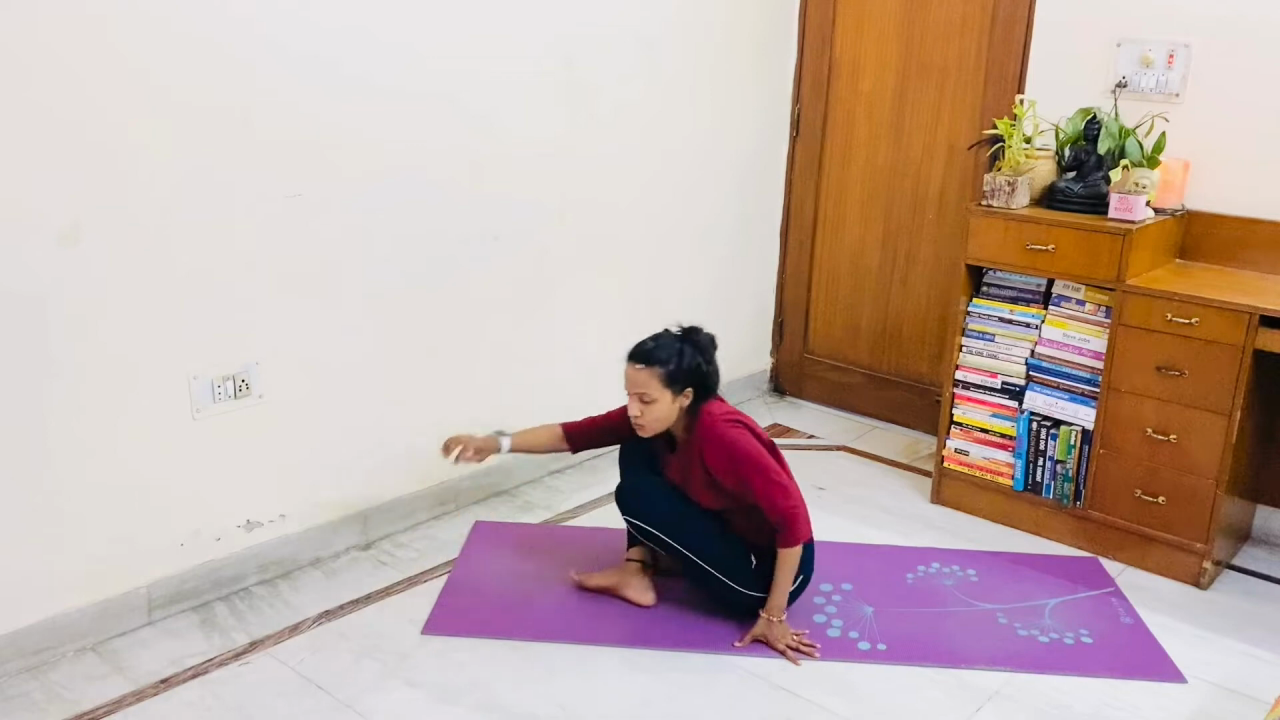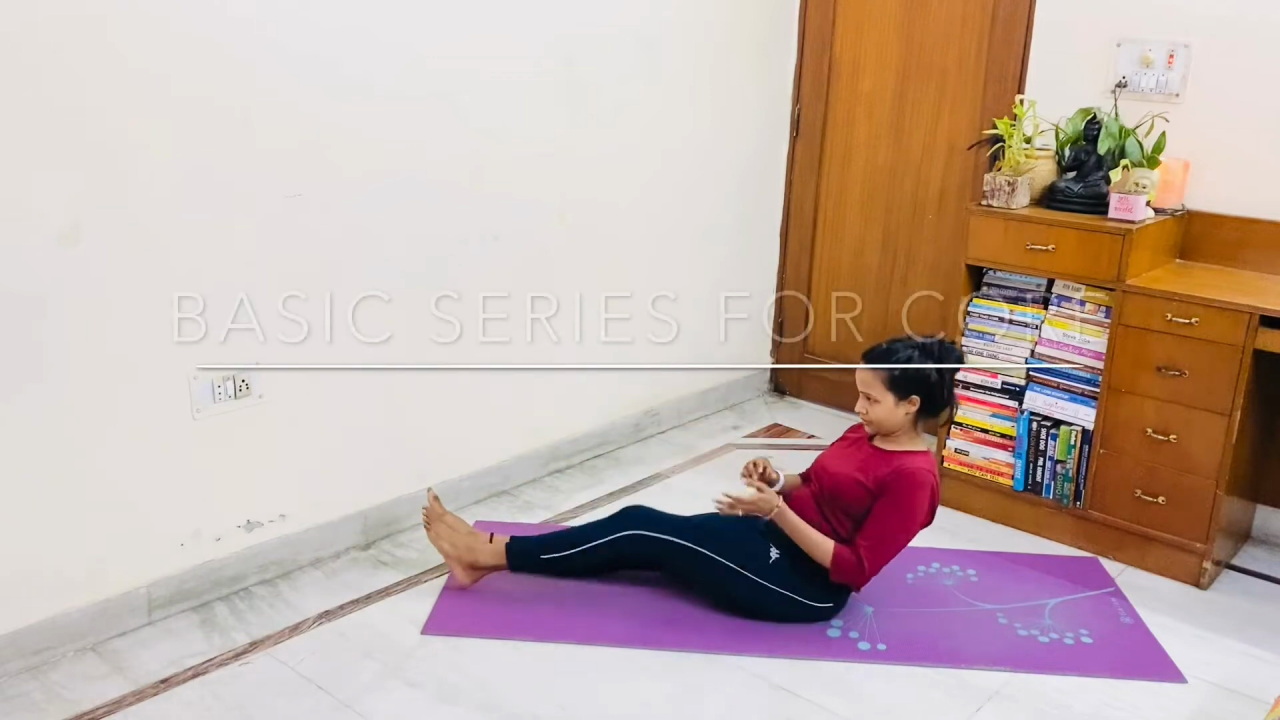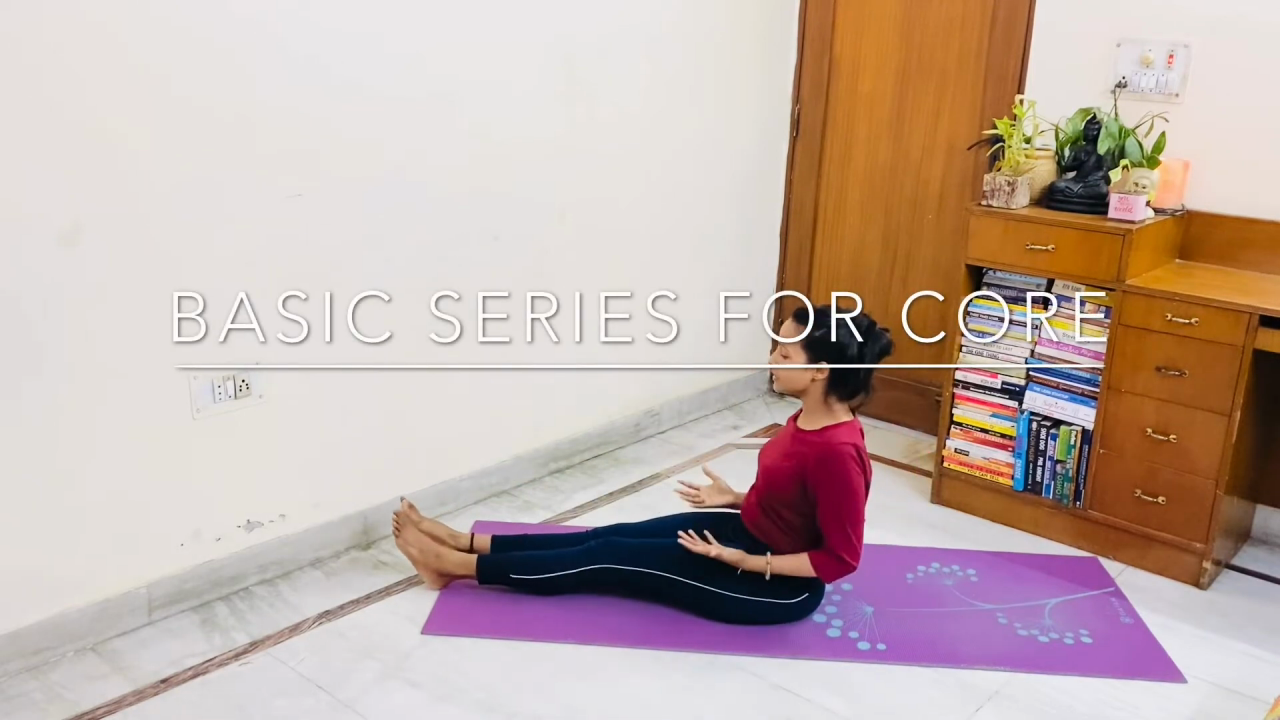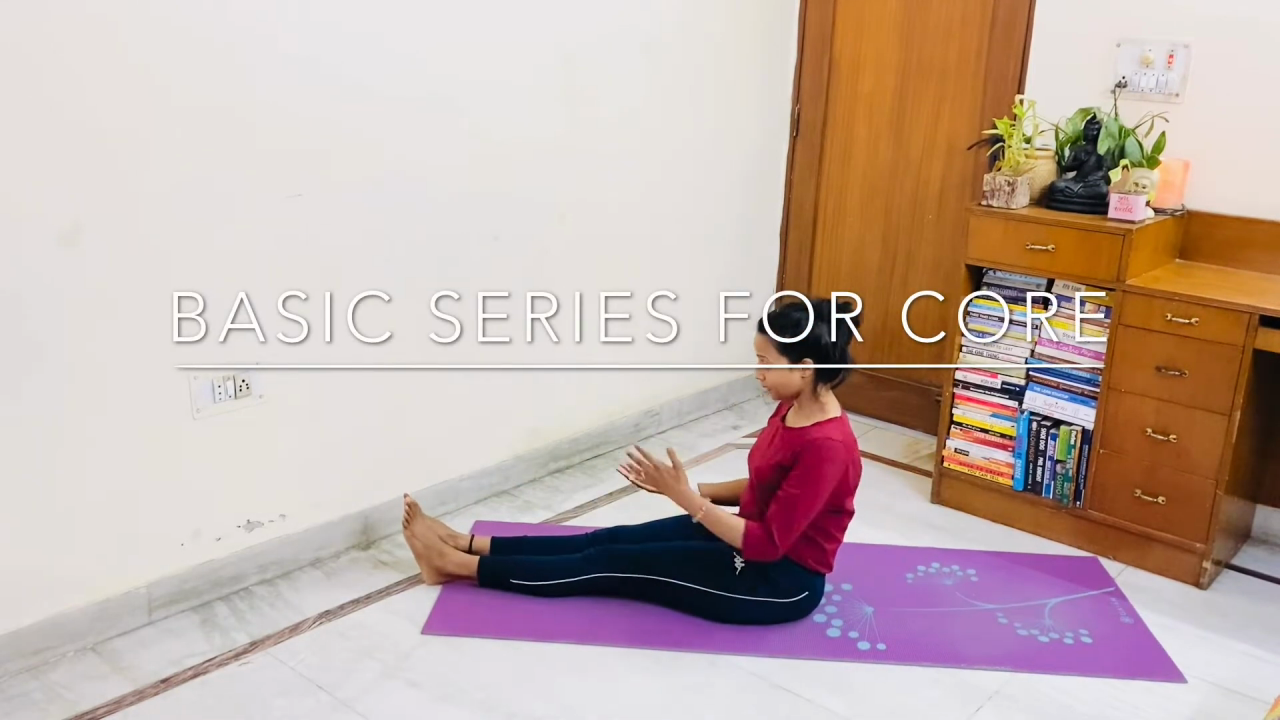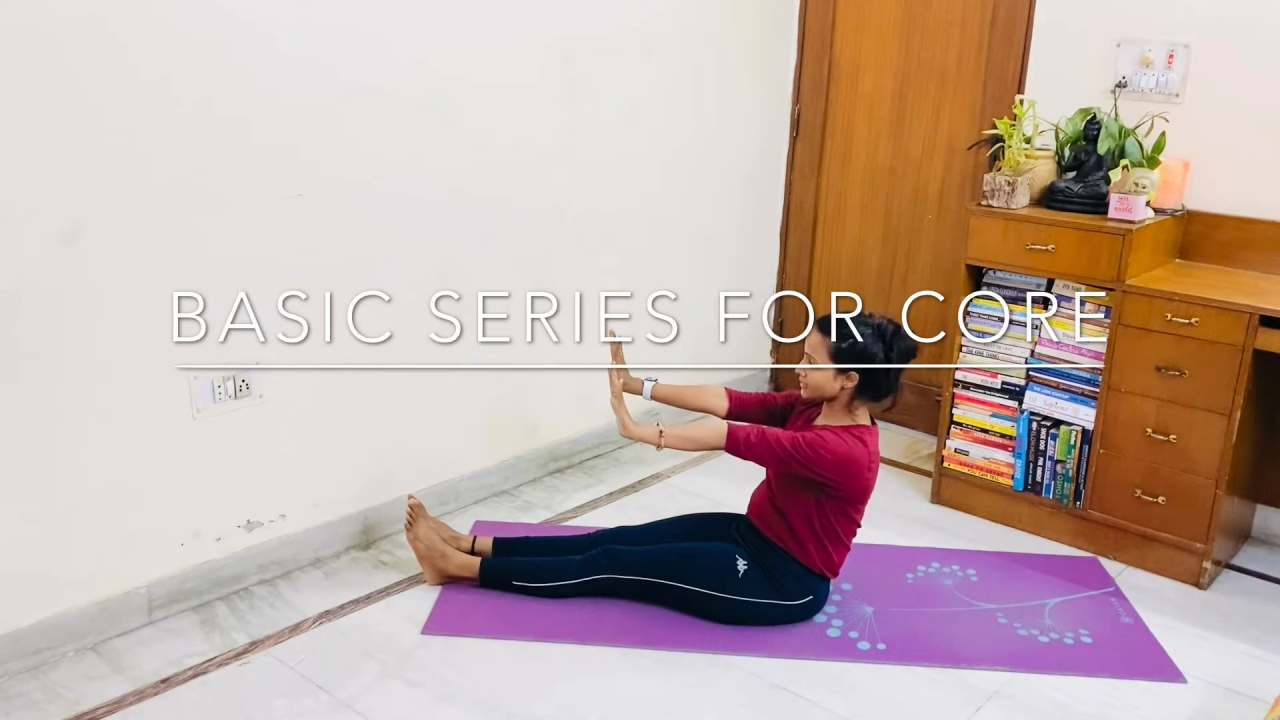
dt=1s
person 1, frame 1
left shoulder: (723, 433)
right shoulder: (651, 418)
left elbow: (793, 520)
right elbow: (574, 434)
left wrist: (773, 616)
right wrist: (498, 443)
left hip: (764, 575)
right hip: (732, 533)
left knee: (636, 494)
right knee: (636, 451)
left ankle: (639, 569)
right ankle: (640, 567)
person 1, frame 2
left shoulder: (913, 477)
right shoulder: (865, 434)
left elbow: (855, 567)
left wrist: (777, 512)
right wrist: (775, 481)
left hip: (806, 588)
right hip: (782, 545)
left knee: (639, 527)
right knee: (632, 543)
left ankle: (485, 558)
right ankle: (488, 548)
person 1, frame 3
left shoulder: (837, 450)
right shoulder: (811, 417)
left elbow: (840, 559)
left wrist: (746, 561)
right wrist: (735, 497)
left hip: (781, 589)
right hip: (752, 536)
left knee: (612, 557)
right knee: (613, 537)
left ankle: (456, 565)
right ankle: (467, 543)
person 1, frame 4
left shoulder: (826, 446)
right shoulder: (793, 409)
left elbow: (768, 543)
left wrist: (686, 498)
right wrist: (685, 489)
left hip: (781, 584)
right hip: (757, 541)
left knee: (616, 563)
right knee: (612, 540)
left ankle: (459, 565)
right ankle: (467, 544)
person 1, frame 5
left shoulder: (846, 451)
right shoulder: (815, 407)
left elbow: (739, 437)
right elbow: (729, 402)
left wrist: (641, 431)
right wrist: (639, 386)
left hip: (784, 582)
right hip: (756, 536)
left knee: (615, 564)
right knee: (617, 540)
left ankle: (460, 566)
right ankle: (469, 544)
